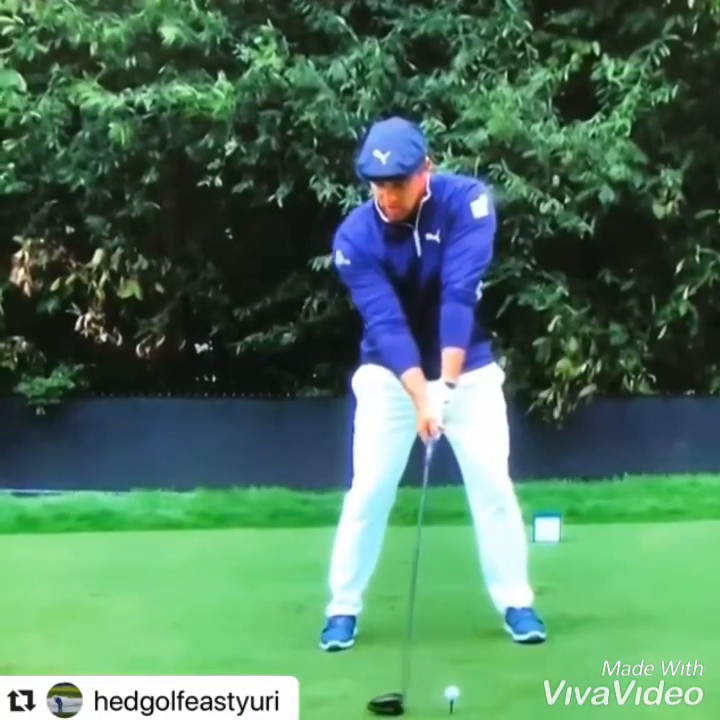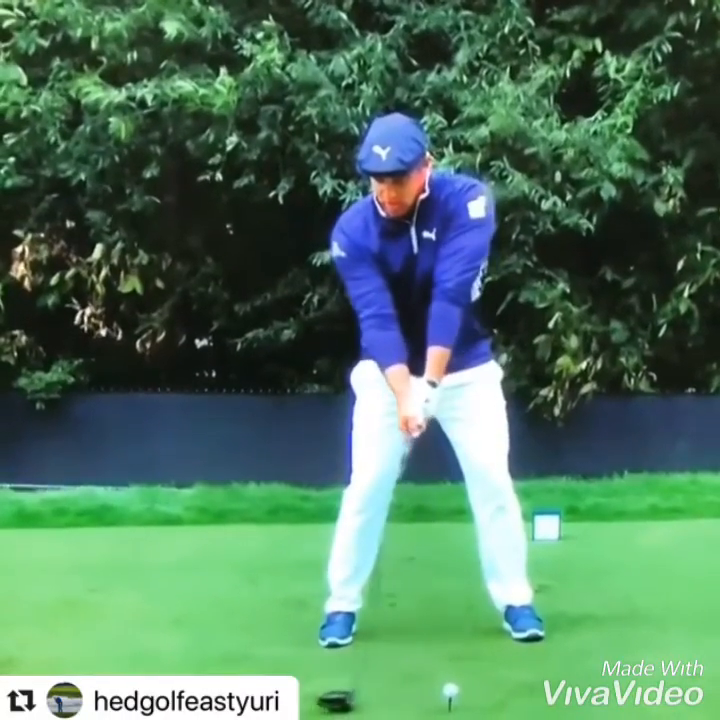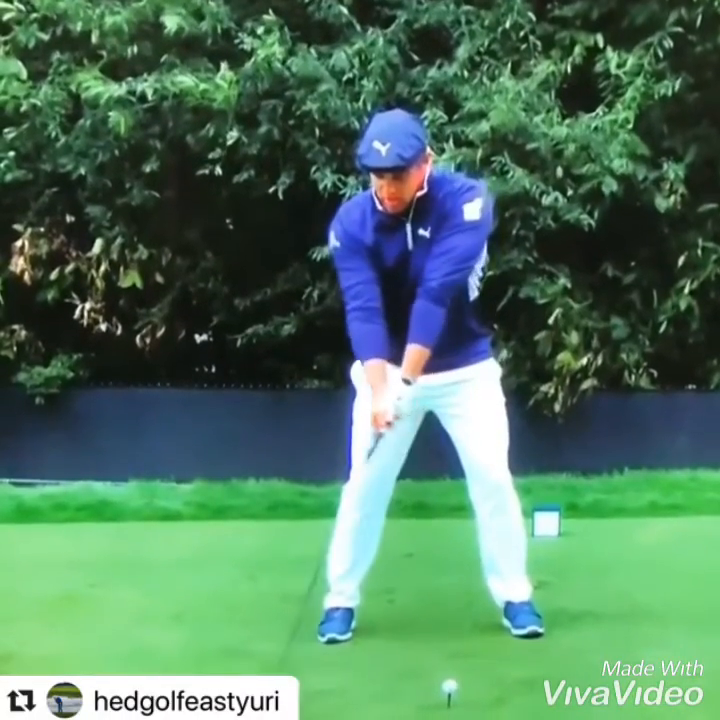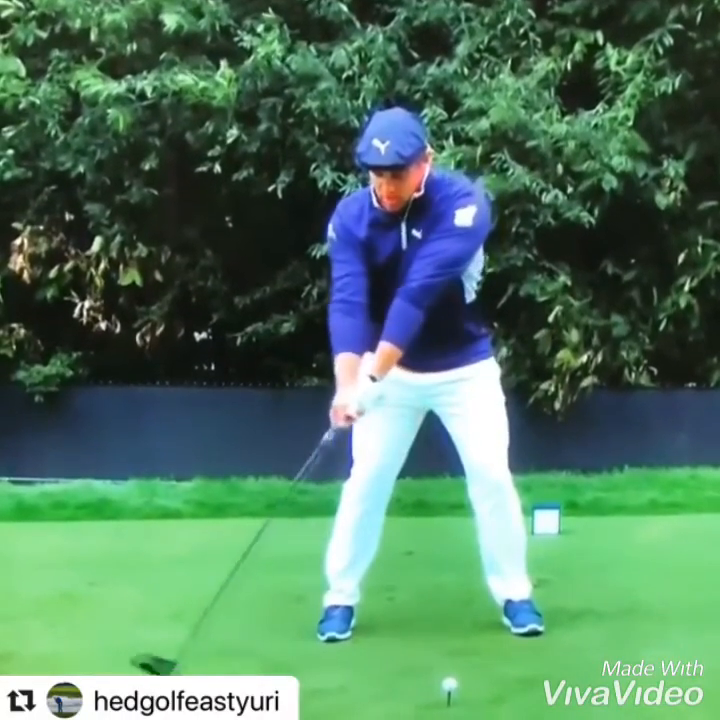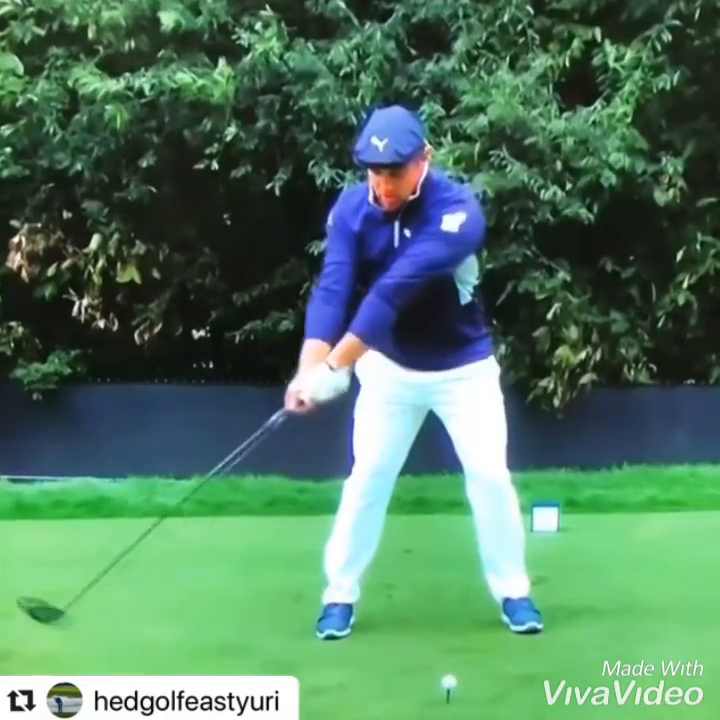
dt=0.4s
person 1, frame 1
left shoulder: (466, 200)
right shoulder: (355, 237)
left elbow: (460, 295)
right elbow: (386, 323)
left wrist: (448, 384)
right wrist: (420, 396)
left hip: (468, 369)
right hip: (389, 376)
left knee: (492, 481)
right knee: (370, 487)
left ankle: (515, 600)
right ankle: (343, 606)
person 1, frame 2
left shoulder: (467, 200)
right shoulder: (352, 230)
left elbow: (452, 295)
right elbow: (376, 318)
left wrist: (431, 384)
right wrist: (403, 393)
left hip: (466, 370)
right hip: (388, 372)
left knee: (492, 479)
right knee: (368, 485)
left ankle: (514, 599)
right ankle: (343, 603)
person 1, frame 3
left shoulder: (466, 200)
right shoulder: (352, 222)
left elbow: (438, 293)
right elbow: (363, 309)
left wrist: (406, 382)
right wrist: (377, 388)
left hip: (465, 367)
right hip: (385, 368)
left knee: (492, 476)
right knee: (367, 480)
left ankle: (514, 594)
right ankle: (341, 598)
person 1, frame 4
left shoulder: (464, 205)
right shoulder: (350, 216)
left elbow: (419, 294)
right elbow: (348, 301)
left wrist: (370, 378)
right wrist: (347, 380)
left hip: (465, 367)
right hip: (389, 368)
left knee: (491, 476)
right knee: (367, 479)
left ankle: (513, 593)
right ankle: (341, 596)
person 1, frame 5
left shoulder: (458, 211)
right shoulder: (350, 209)
left elbow: (394, 291)
right elbow: (333, 289)
left wrist: (334, 367)
right wrist: (309, 366)
left hip: (463, 368)
right hip: (390, 367)
left knee: (489, 475)
right knee: (367, 477)
left ankle: (512, 591)
right ankle: (340, 594)
